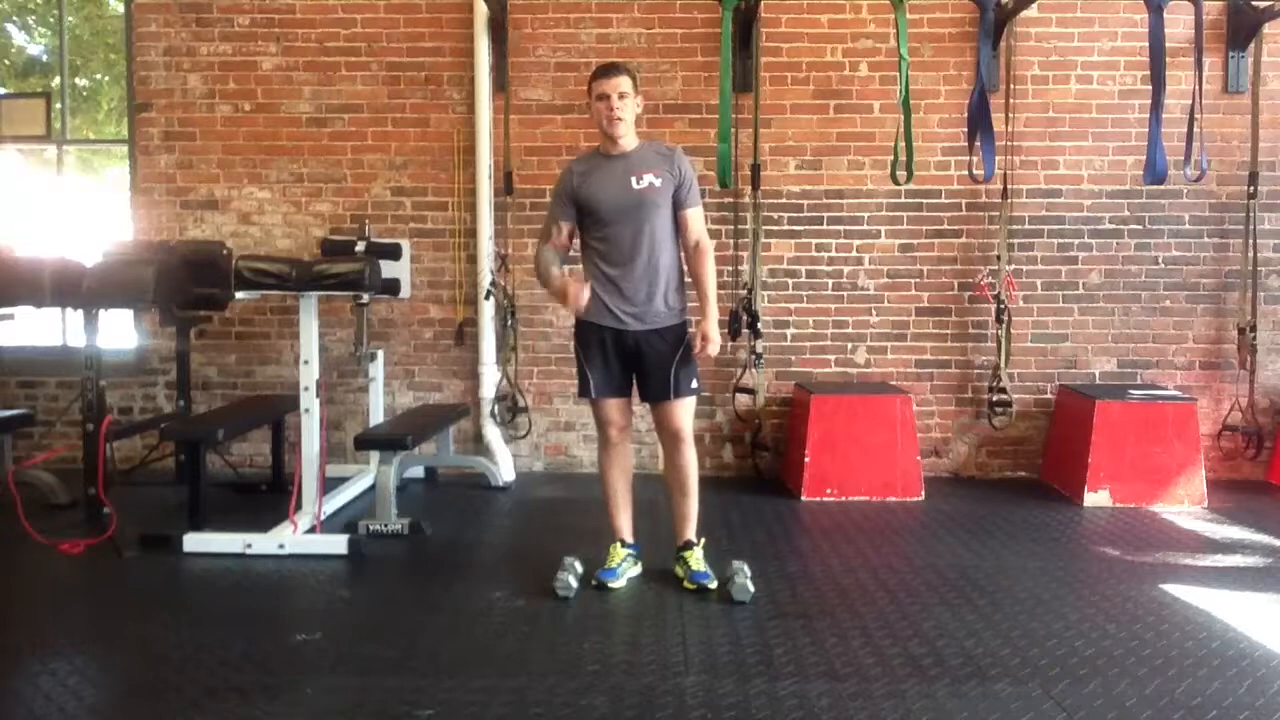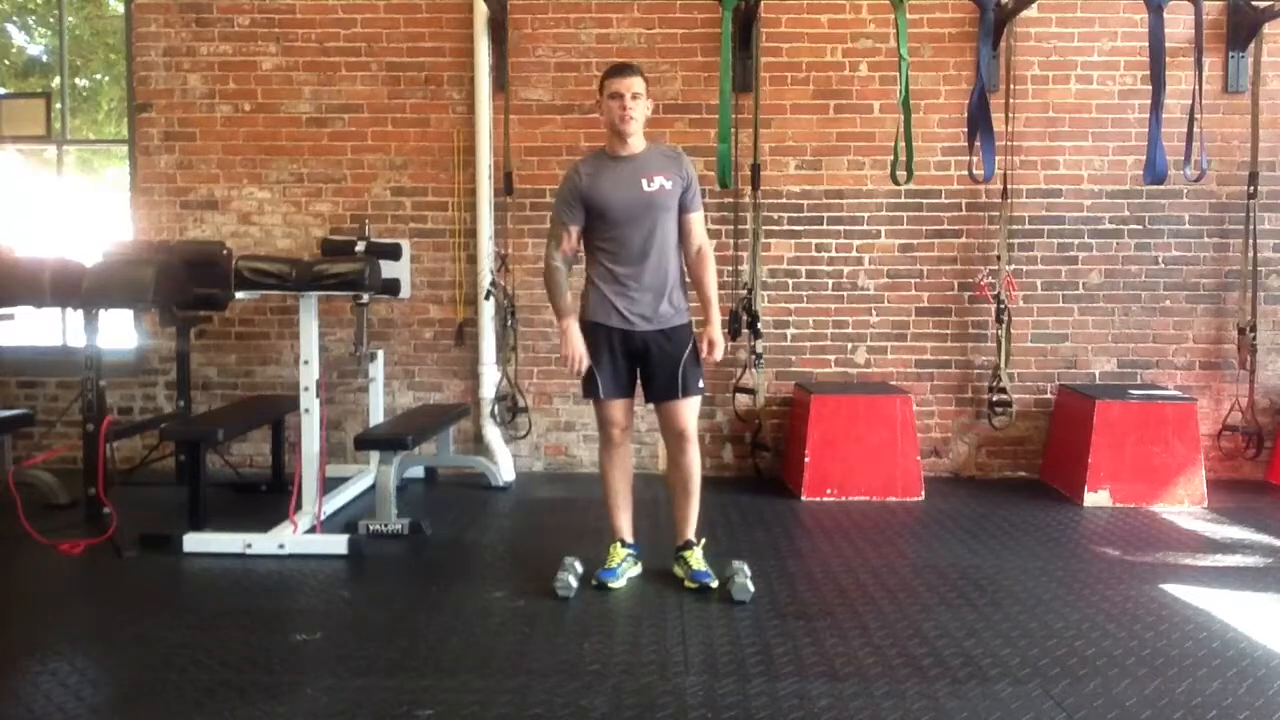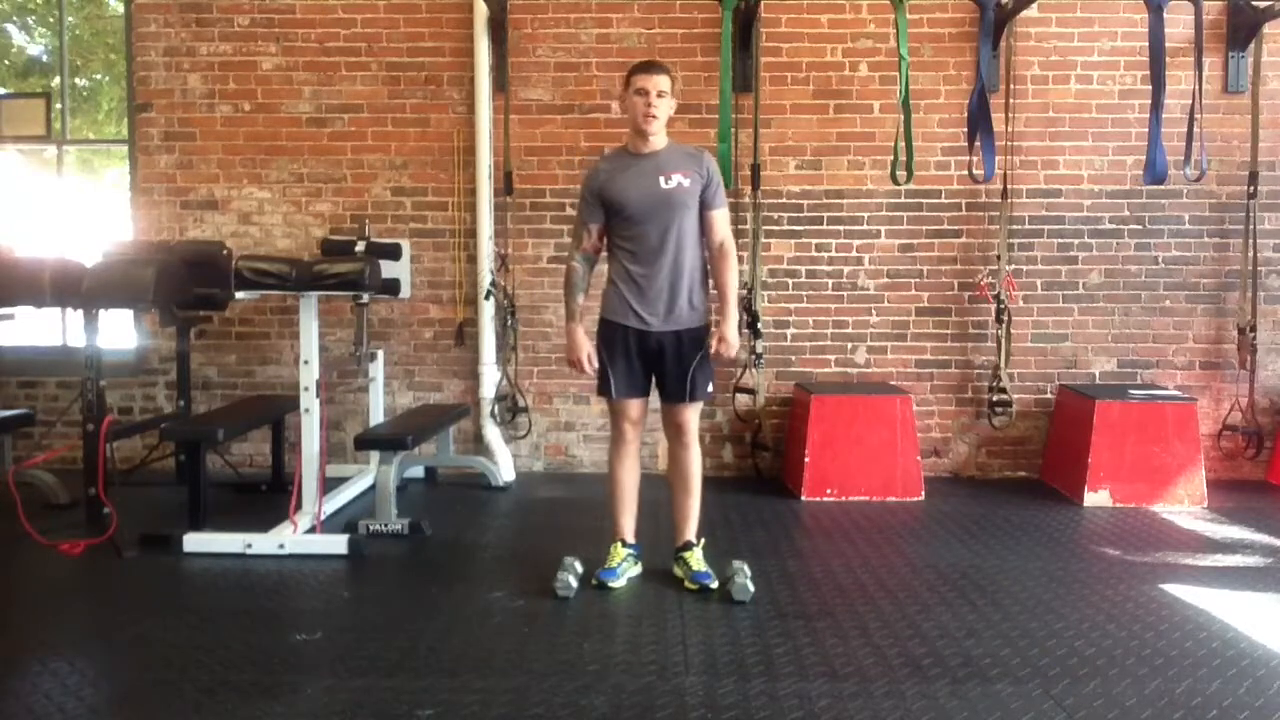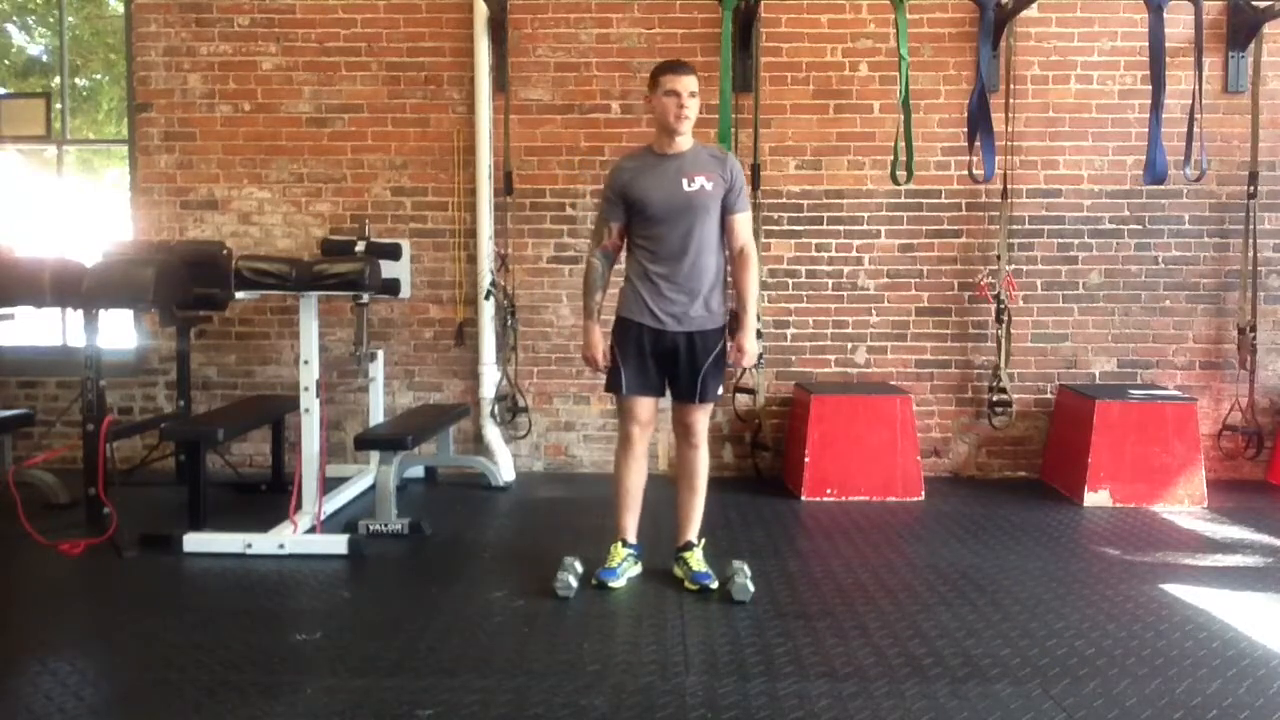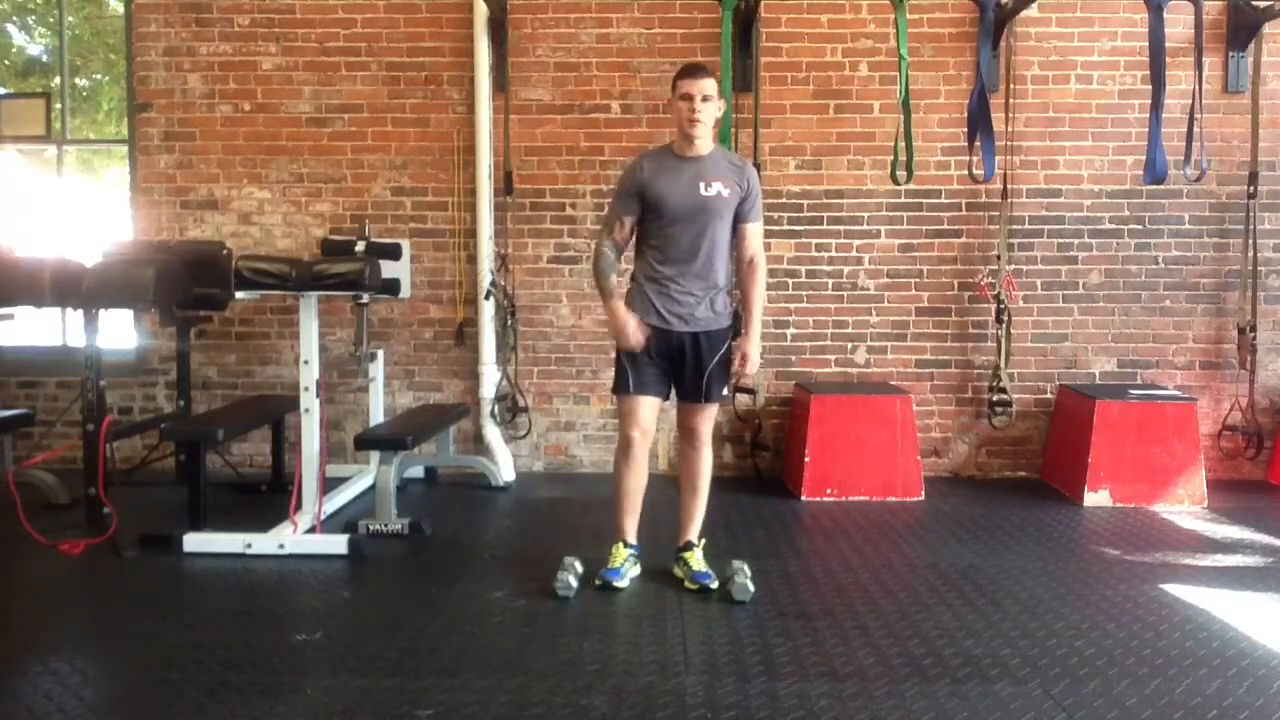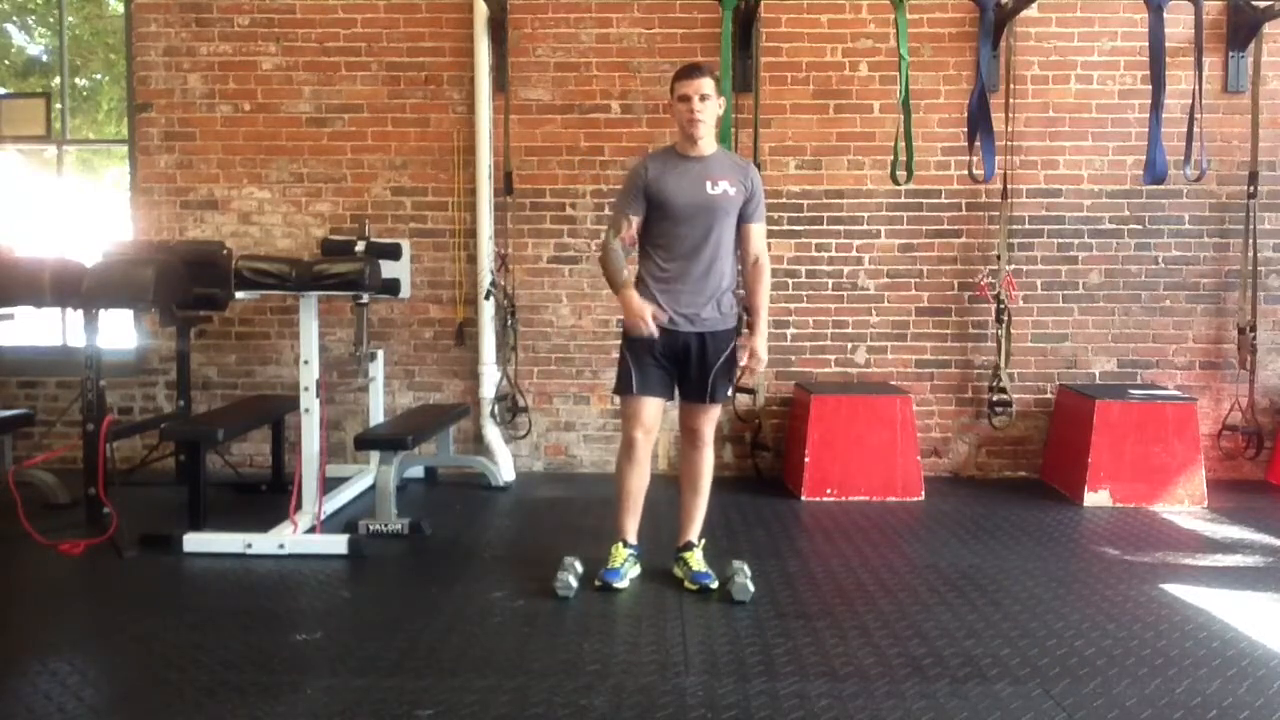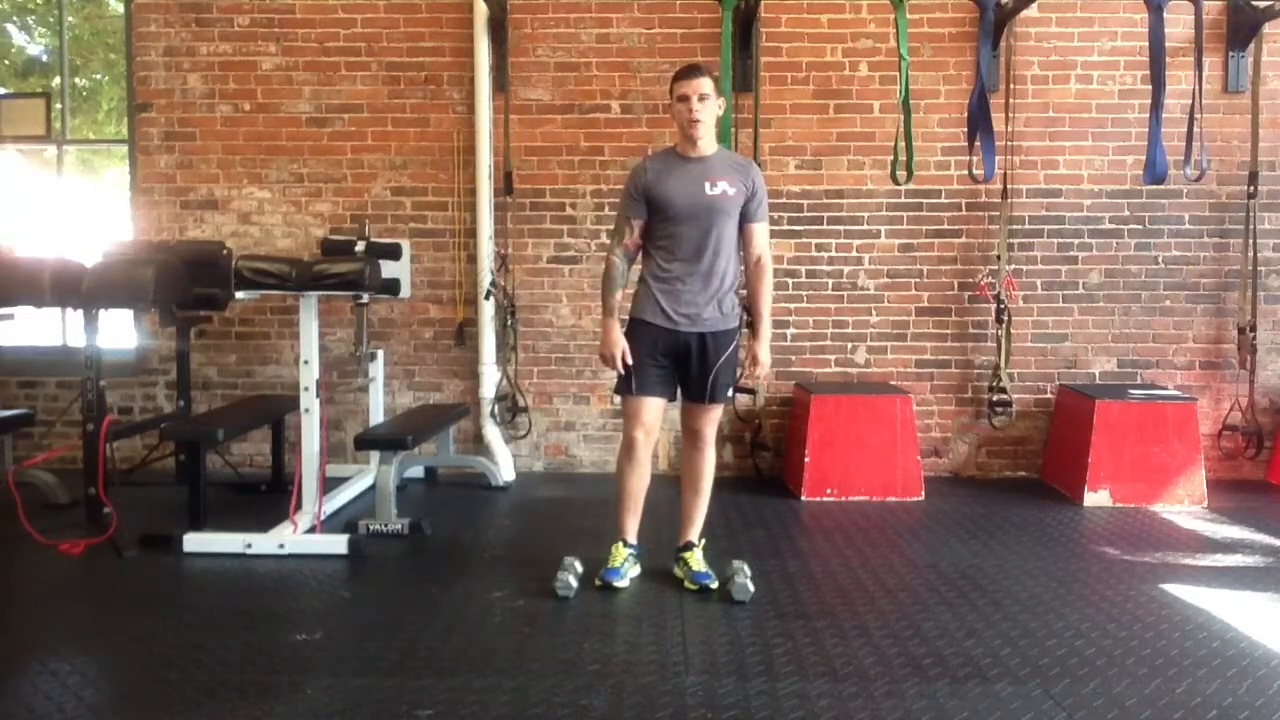
dt=0.5s
person 1, frame 1
left shoulder: (672, 162)
right shoulder: (576, 175)
left elbow: (697, 243)
right elbow: (549, 250)
left wrist: (709, 314)
right wrist: (558, 284)
left hip: (664, 323)
right hip: (600, 326)
left knee: (678, 432)
right knee: (613, 432)
left ankle: (689, 547)
right ankle: (624, 547)
person 1, frame 2
left shoulder: (677, 166)
right shoulder: (582, 176)
left elbow: (697, 248)
right elbow: (558, 256)
left wrist: (712, 319)
right wrist: (567, 326)
left hip: (670, 323)
right hip: (606, 327)
left knee: (683, 433)
right knee: (615, 432)
left ankle: (688, 547)
right ankle: (624, 547)
person 1, frame 3
left shoulder: (699, 164)
right shoulder: (603, 173)
left elbow: (722, 245)
right elbow: (582, 255)
left wrist: (728, 315)
right wrist: (574, 326)
left hip: (686, 323)
right hip: (622, 324)
left knee: (684, 430)
right knee: (626, 429)
left ankle: (688, 548)
right ankle: (624, 547)
person 1, frame 4
left shoulder: (724, 167)
right shoulder: (626, 172)
left elbow: (742, 249)
right elbow: (603, 252)
left wrist: (747, 325)
right wrist: (591, 324)
left hip: (702, 325)
right hip: (638, 323)
left knee: (692, 432)
right knee: (634, 430)
left ankle: (689, 548)
right ankle: (626, 547)
person 1, frame 5
left shoulder: (740, 174)
right shoulder: (643, 170)
left elbow: (751, 259)
right elbow: (609, 243)
left wrist: (752, 333)
right wrist: (612, 303)
left hip: (710, 325)
right hip: (646, 323)
left knee: (698, 433)
right knee: (635, 433)
left ankle: (689, 548)
right ankle: (626, 547)
person 1, frame 6
left shoulder: (742, 175)
right shoulder: (647, 171)
left elbow: (755, 258)
right elbow: (614, 244)
left wrist: (759, 331)
right wrist: (627, 295)
left hip: (714, 327)
right hip: (653, 325)
left knee: (699, 434)
right knee: (638, 434)
left ankle: (689, 549)
right ankle: (626, 548)
person 1, frame 7
left shoulder: (744, 175)
right shoulder: (648, 173)
left elbow: (757, 259)
right elbow: (621, 253)
left wrist: (762, 335)
right wrist: (610, 323)
left hip: (716, 328)
right hip: (652, 325)
left knee: (701, 435)
right knee: (639, 434)
left ankle: (689, 549)
right ankle: (626, 548)
